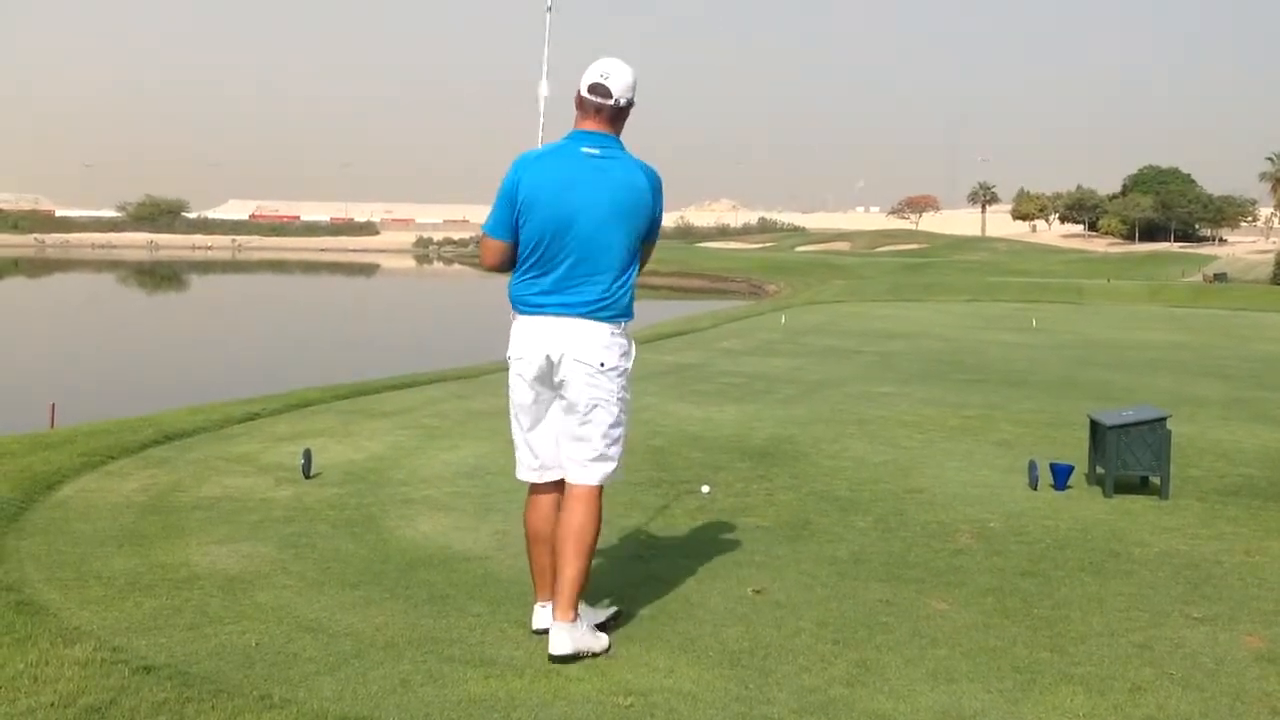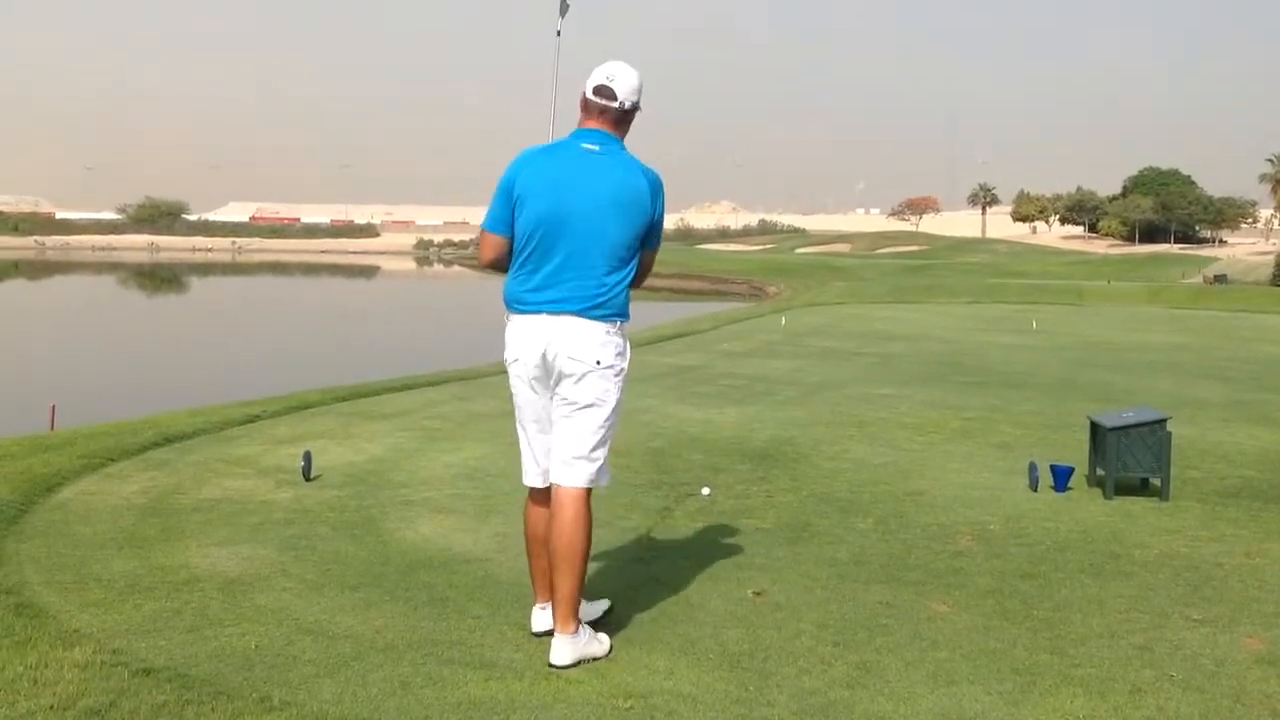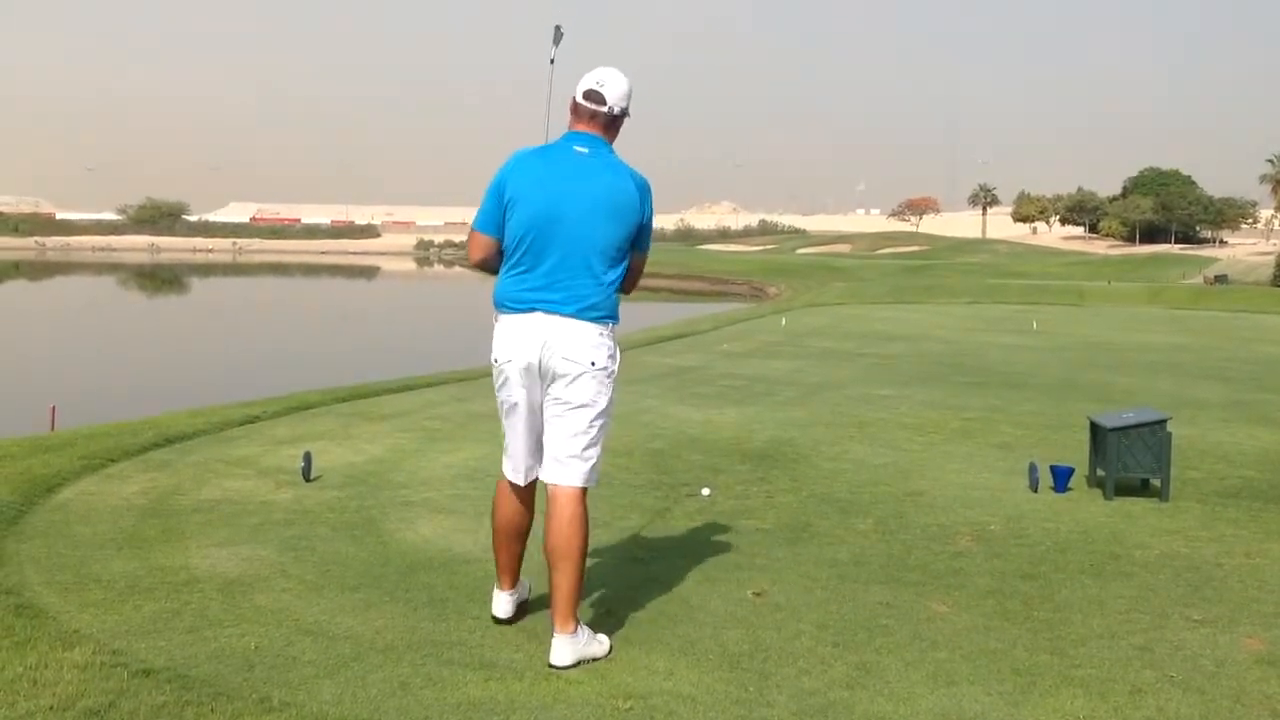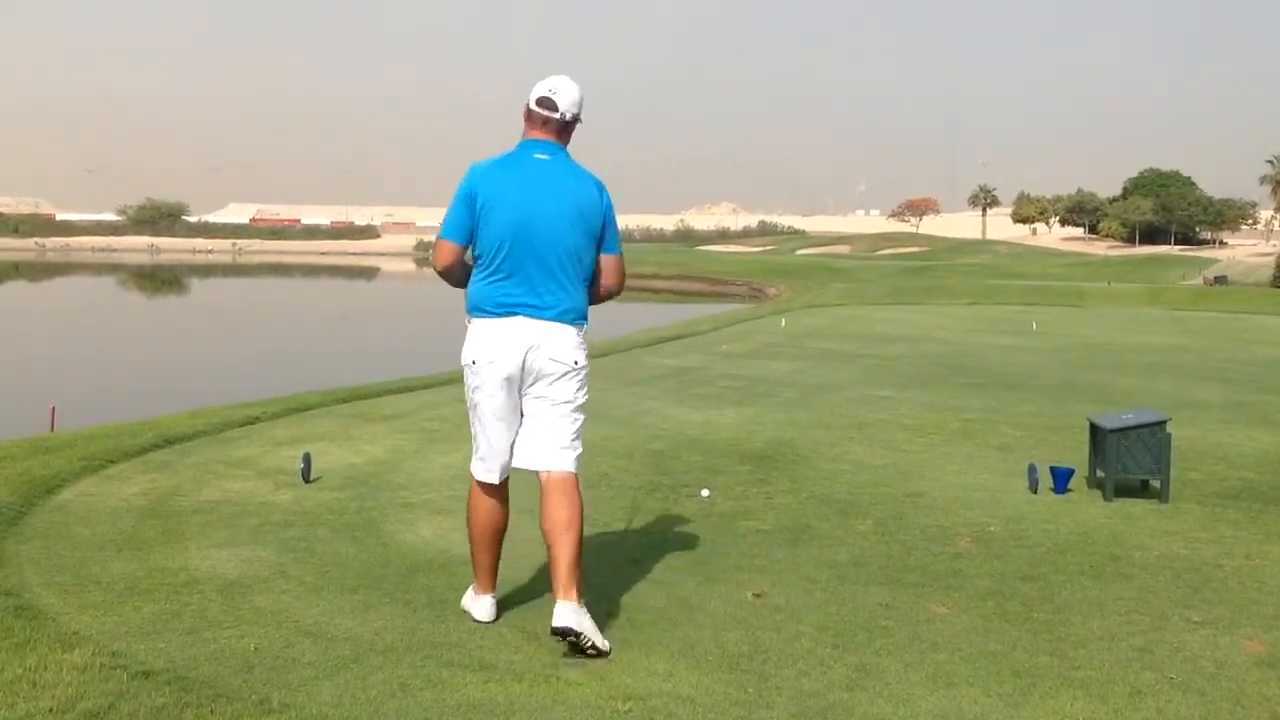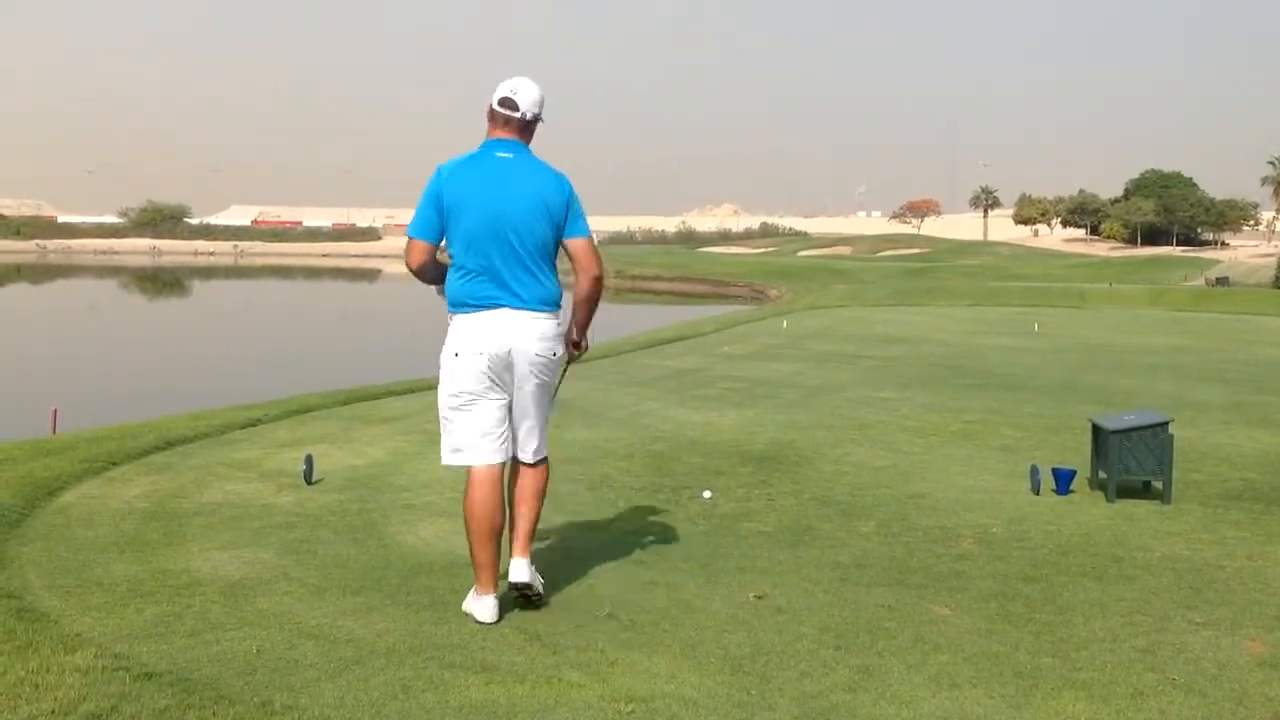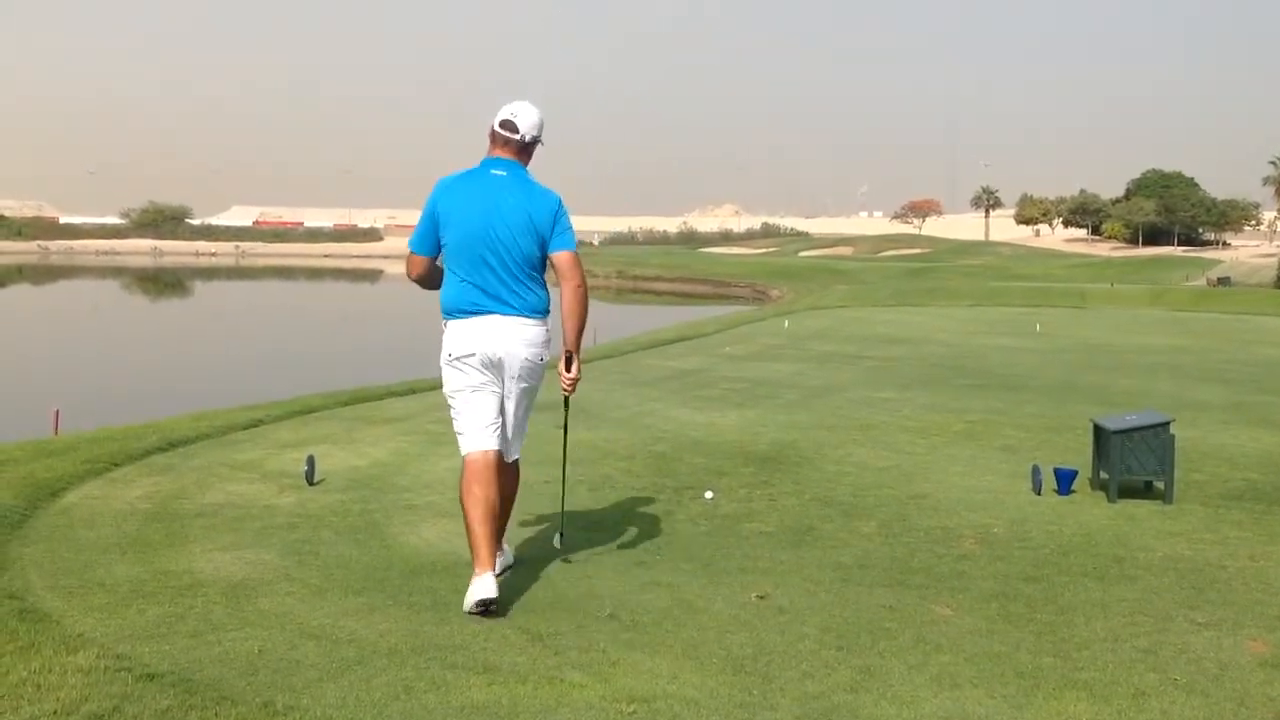
dt=0.3s
person 1, frame 1
left shoulder: (529, 168)
right shoulder: (644, 181)
left elbow: (492, 258)
left hip: (533, 334)
right hip: (598, 340)
left knee: (543, 478)
right knee: (586, 480)
left ankle: (547, 603)
right ankle: (568, 620)
person 1, frame 2
left shoulder: (528, 164)
right shoulder: (644, 182)
left elbow: (489, 255)
left hip: (527, 333)
right hip: (592, 339)
left knee: (540, 479)
right knee: (572, 483)
left ankle: (546, 605)
right ankle: (568, 633)
person 1, frame 3
left shoulder: (519, 166)
right shoulder: (633, 186)
left elbow: (479, 254)
left hip: (516, 332)
right hip: (584, 341)
left knee: (518, 473)
right knee: (568, 484)
left ankle: (506, 591)
right ankle: (567, 633)
person 1, frame 4
left shoulder: (483, 176)
right shoulder: (591, 189)
left elbow: (444, 262)
right elbow: (612, 282)
left hip: (492, 338)
right hip: (560, 341)
left knee: (491, 472)
right knee: (558, 469)
left ankle: (483, 592)
right ankle: (568, 602)
person 1, frame 5
left shoulder: (449, 177)
right shoulder: (555, 183)
left elbow: (417, 260)
right elbow: (591, 272)
right wrist: (578, 332)
left hip: (474, 331)
right hip: (538, 331)
left knee: (483, 463)
right knee: (530, 454)
left ankle: (485, 592)
right ankle: (521, 559)
person 1, frame 6
left shoulder: (447, 191)
right shoulder: (546, 201)
left elbow: (417, 271)
right elbow: (572, 282)
right wrist: (572, 353)
left hip: (468, 334)
right hip: (525, 336)
left knee: (479, 452)
right knee: (508, 450)
left ankle: (485, 565)
right ankle: (494, 550)
